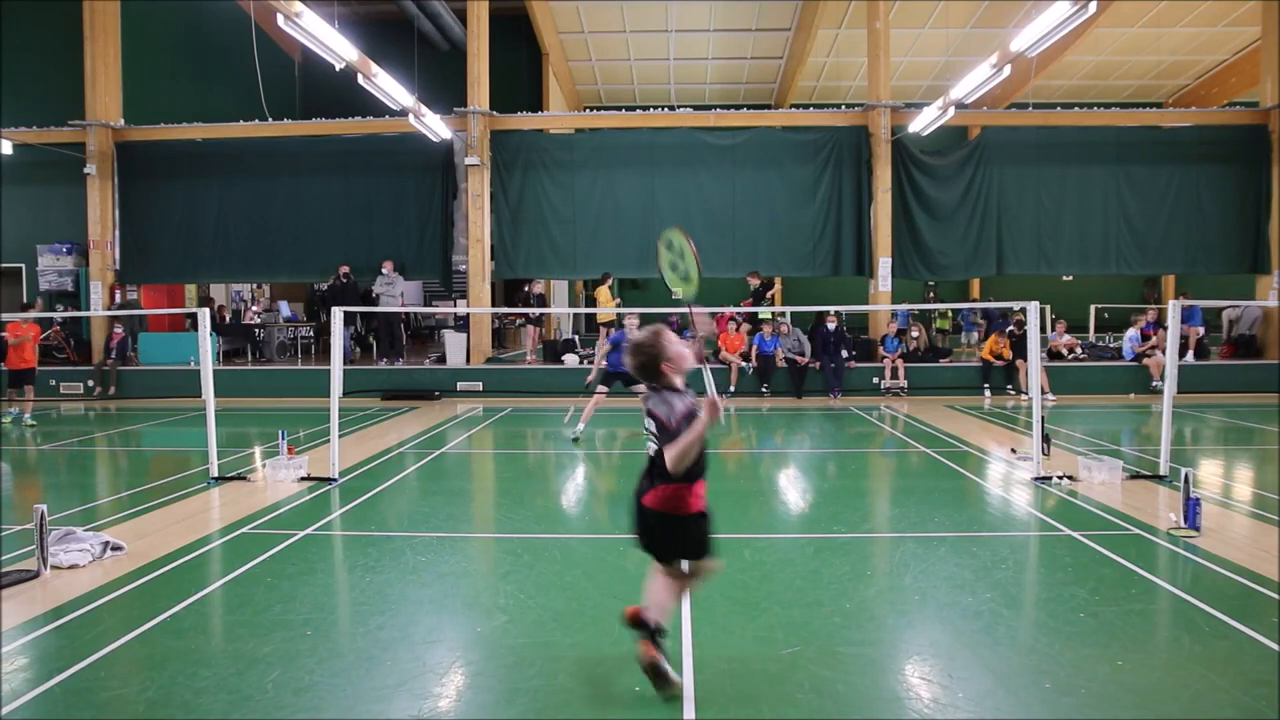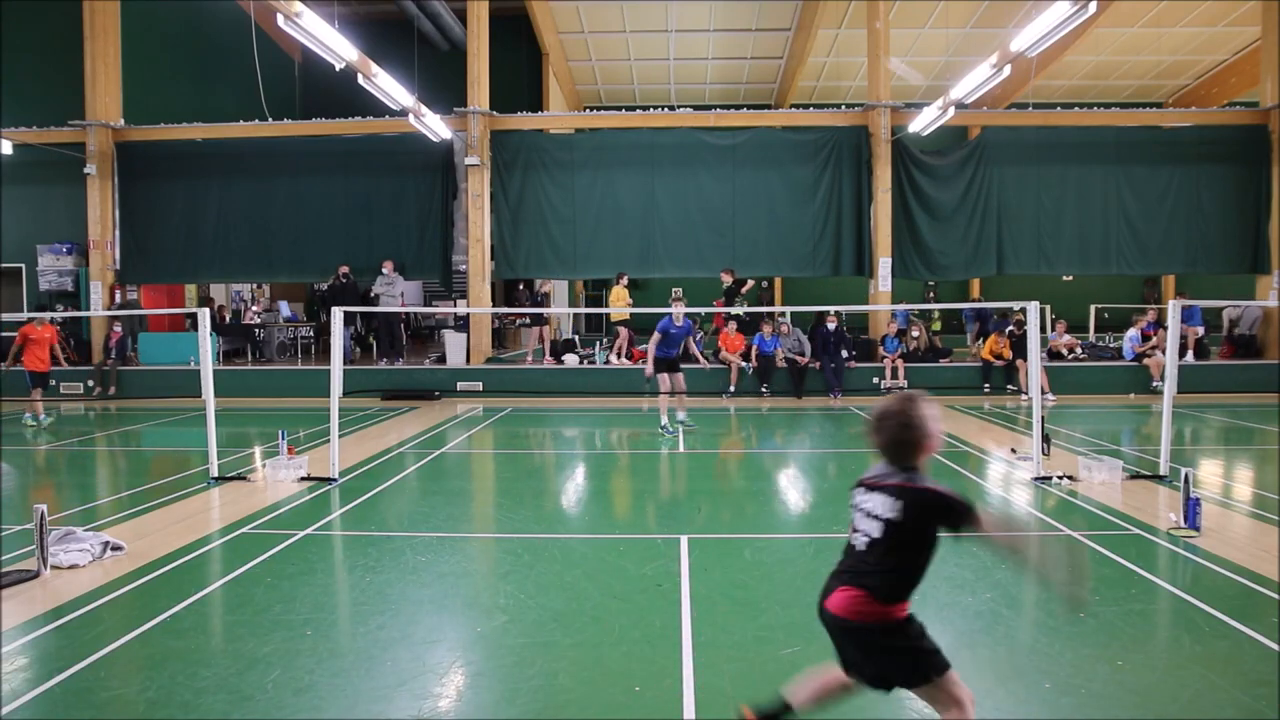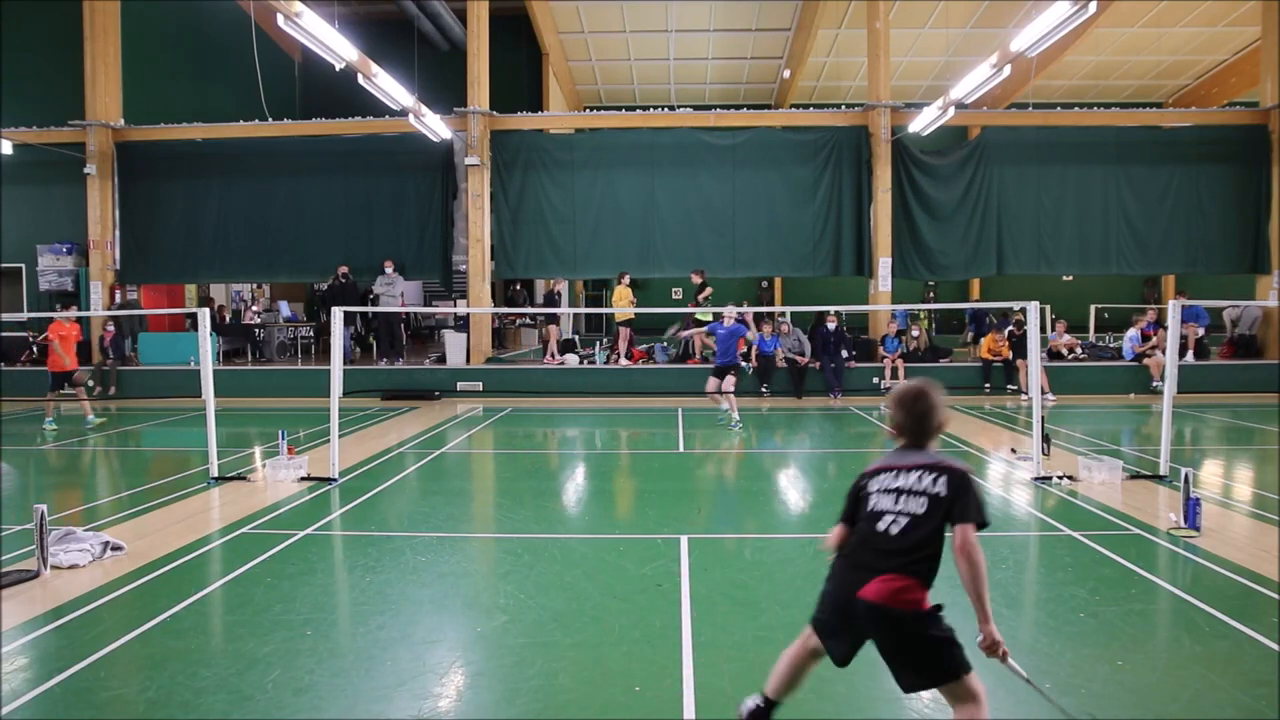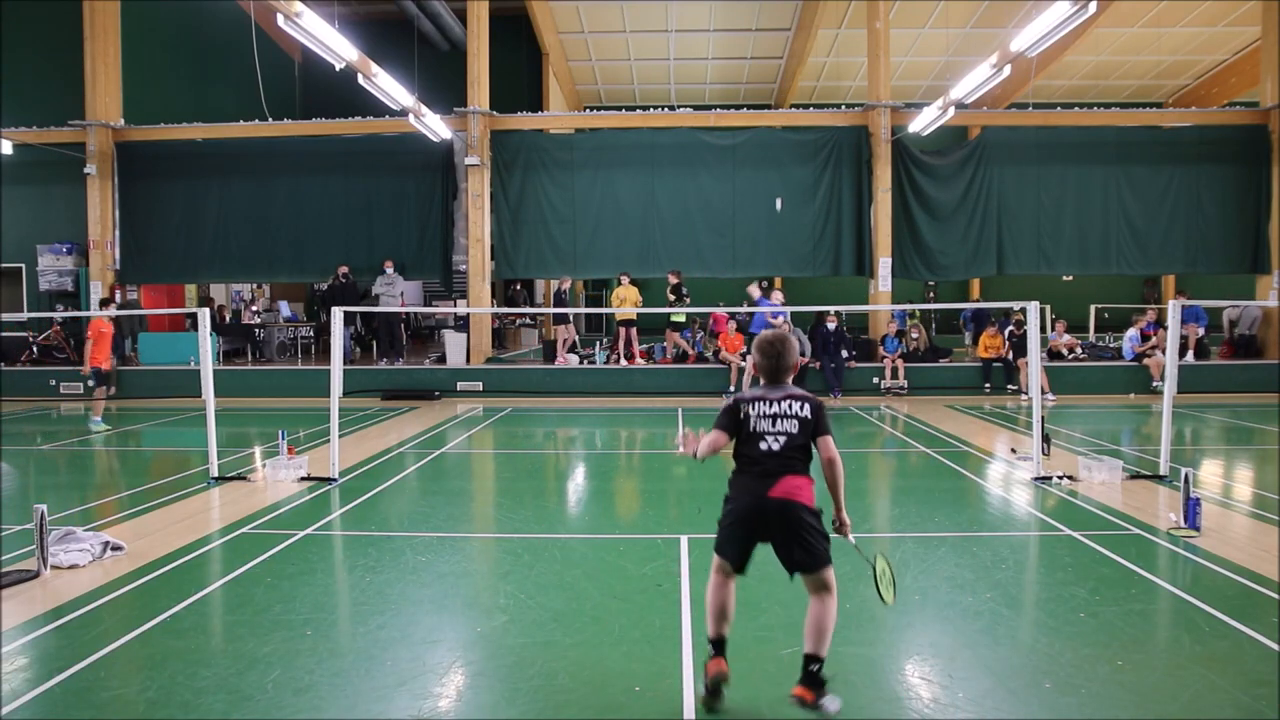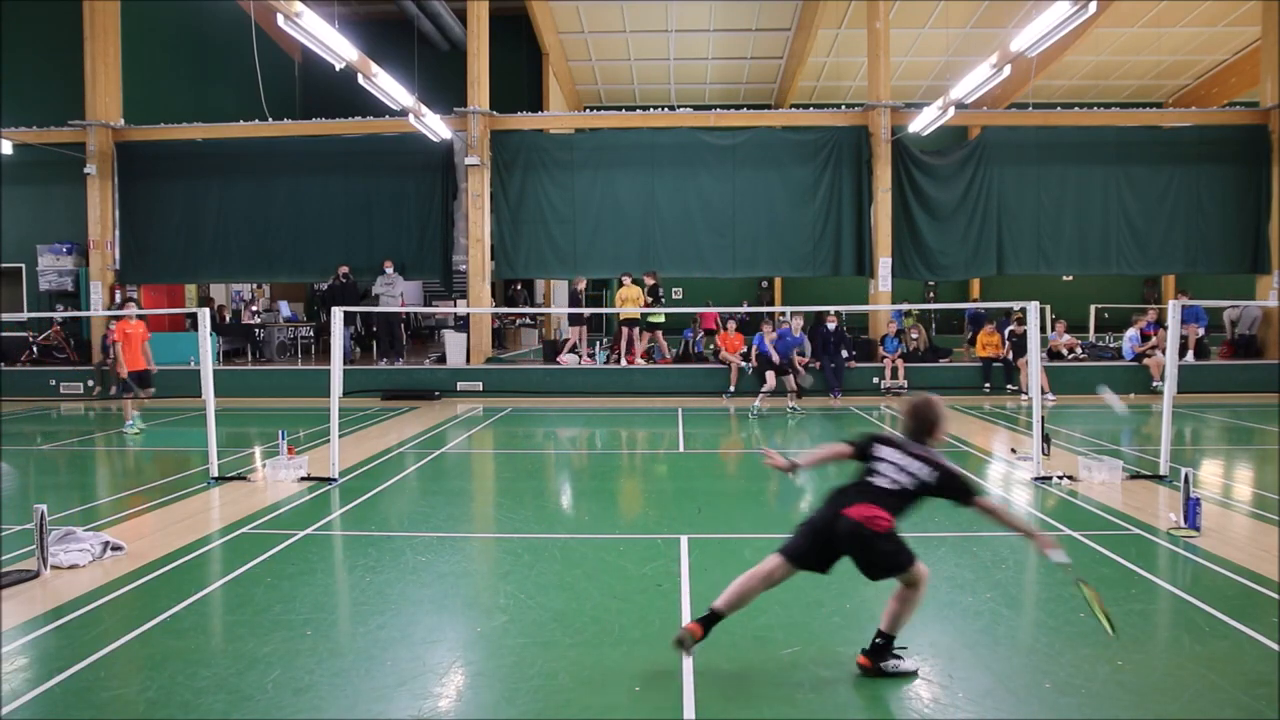
dt=0.5s
person 1, frame 1
left shoulder: (657, 392)
right shoulder: (680, 410)
right elbow: (675, 463)
right wrist: (705, 422)
left hip: (651, 497)
right hip: (675, 501)
left knee: (667, 569)
right knee: (701, 567)
left ankle: (650, 643)
right ankle: (647, 615)
person 1, frame 2
left shoulder: (872, 479)
right shoulder: (925, 497)
right elbow: (986, 525)
left hip: (834, 600)
right hip: (876, 612)
left knee: (852, 676)
person 1, frame 3
left shoulder: (872, 474)
right shoulder: (955, 477)
left elbow: (837, 540)
right elbow: (967, 547)
right wrist: (986, 621)
left hip: (847, 584)
right hip: (900, 600)
left knee: (811, 645)
person 1, frame 4
left shoulder: (740, 403)
right shoulder: (811, 404)
left elbow: (713, 444)
right elbow: (830, 457)
left wrist: (695, 449)
right wrist: (840, 510)
left hip: (745, 499)
right hip: (792, 500)
left knee: (722, 571)
right knee: (823, 587)
left ankle: (716, 662)
right ankle: (811, 682)
person 1, frame 5
left shoulder: (880, 442)
right shoulder: (937, 467)
left elbow: (837, 451)
right elbow: (984, 505)
left wrist: (795, 464)
right wrist: (1031, 532)
left hip: (831, 512)
right hip: (867, 522)
left knee: (773, 570)
right knee: (916, 578)
left ankle: (701, 624)
right ankle: (877, 654)
